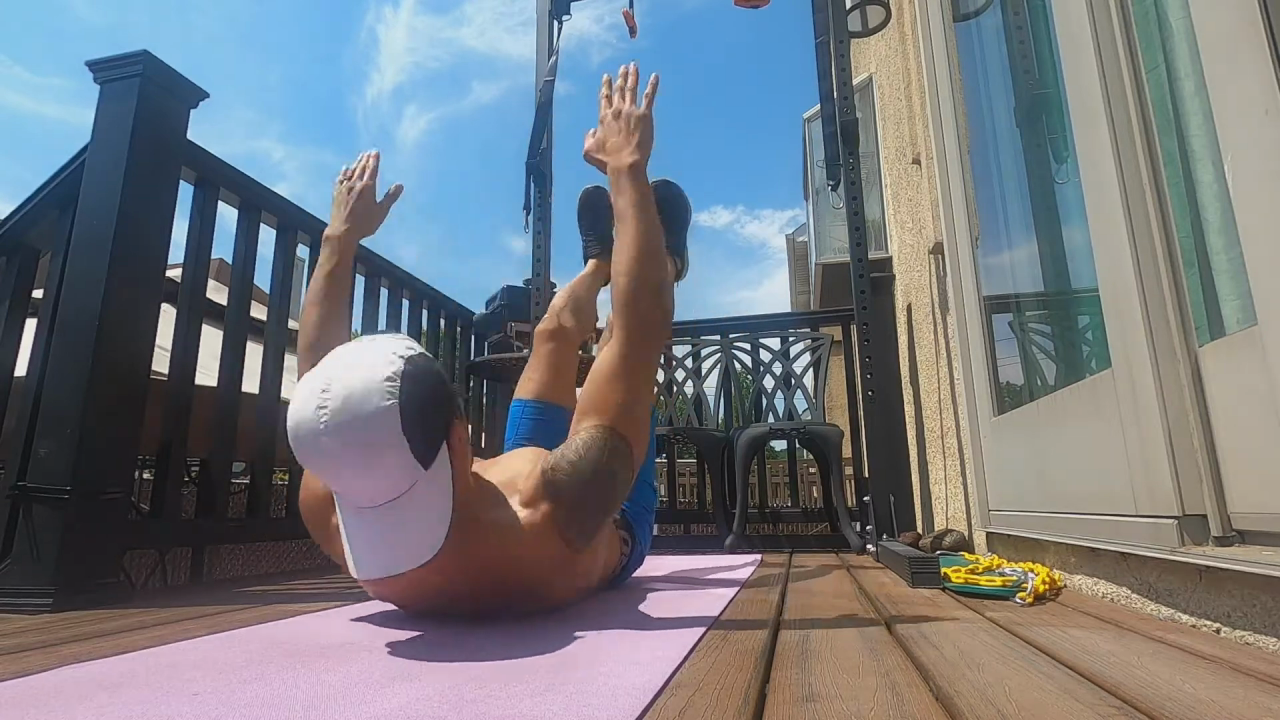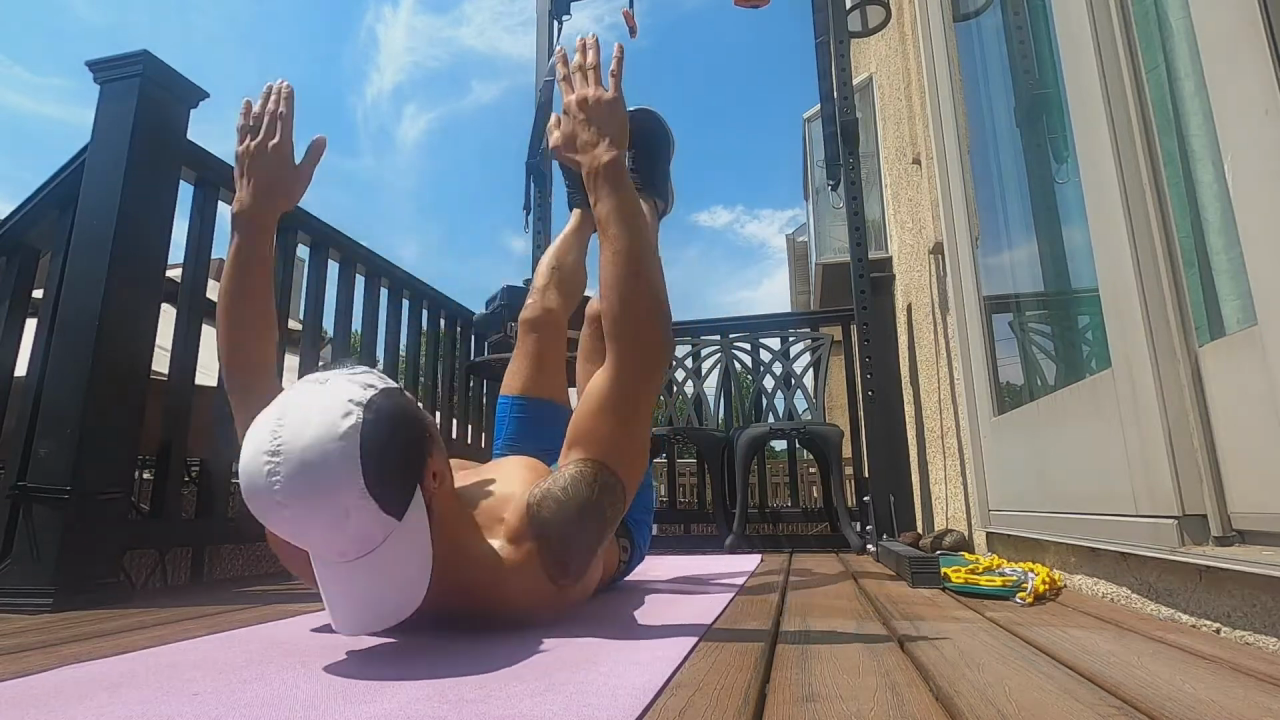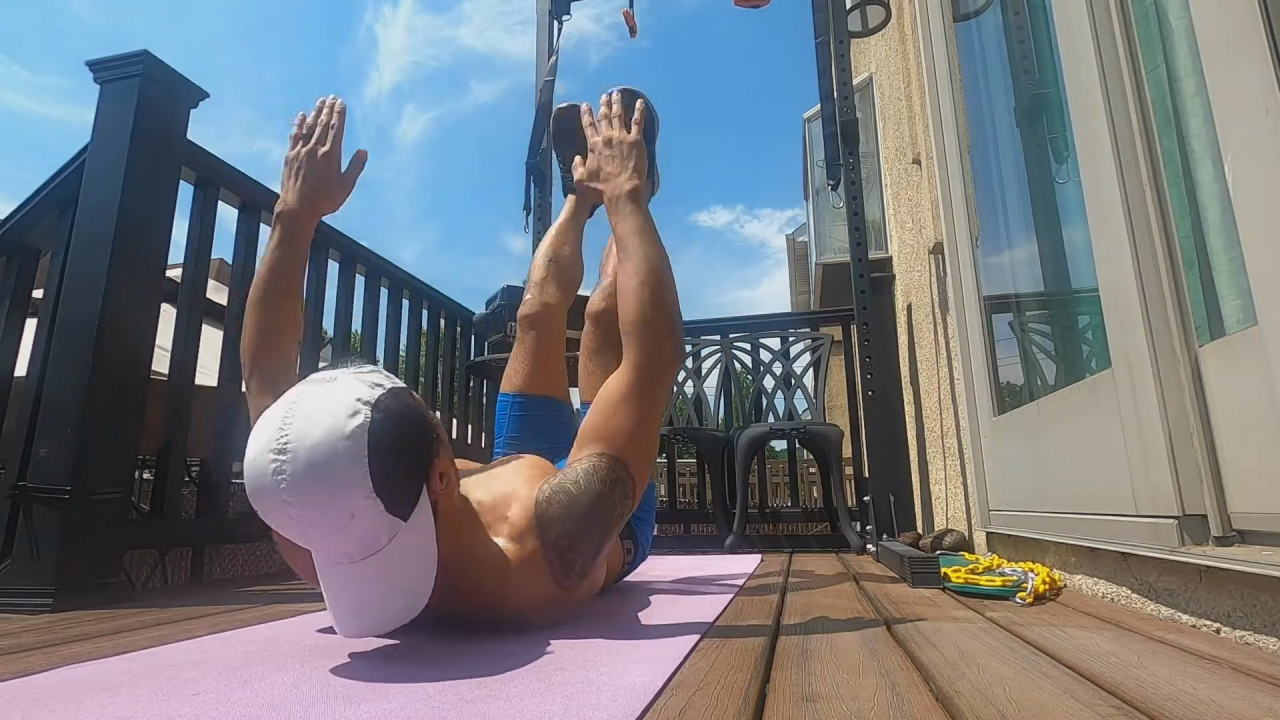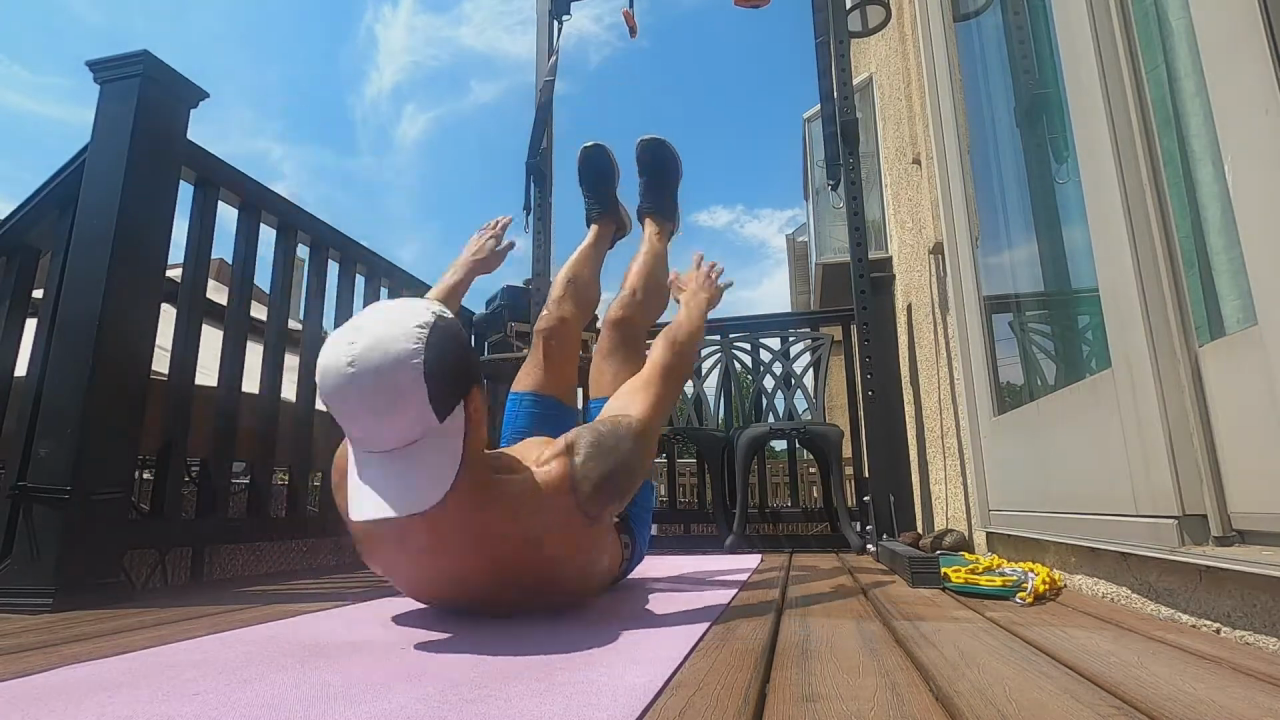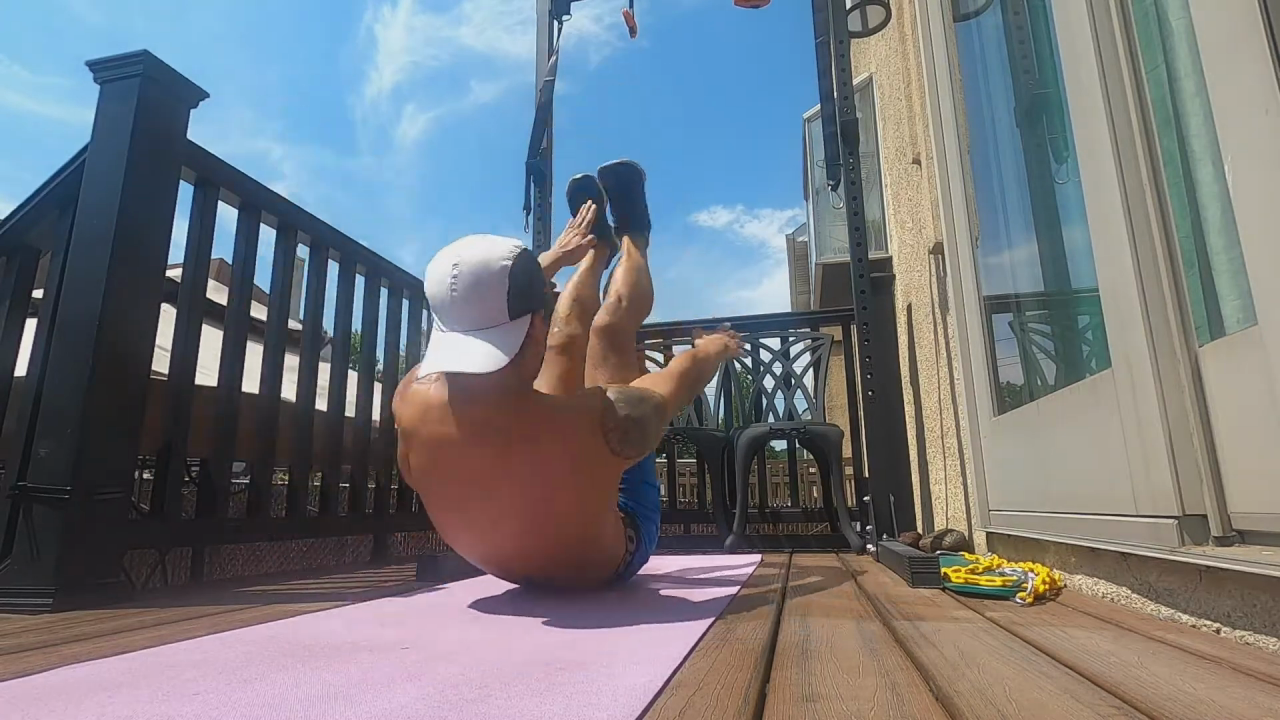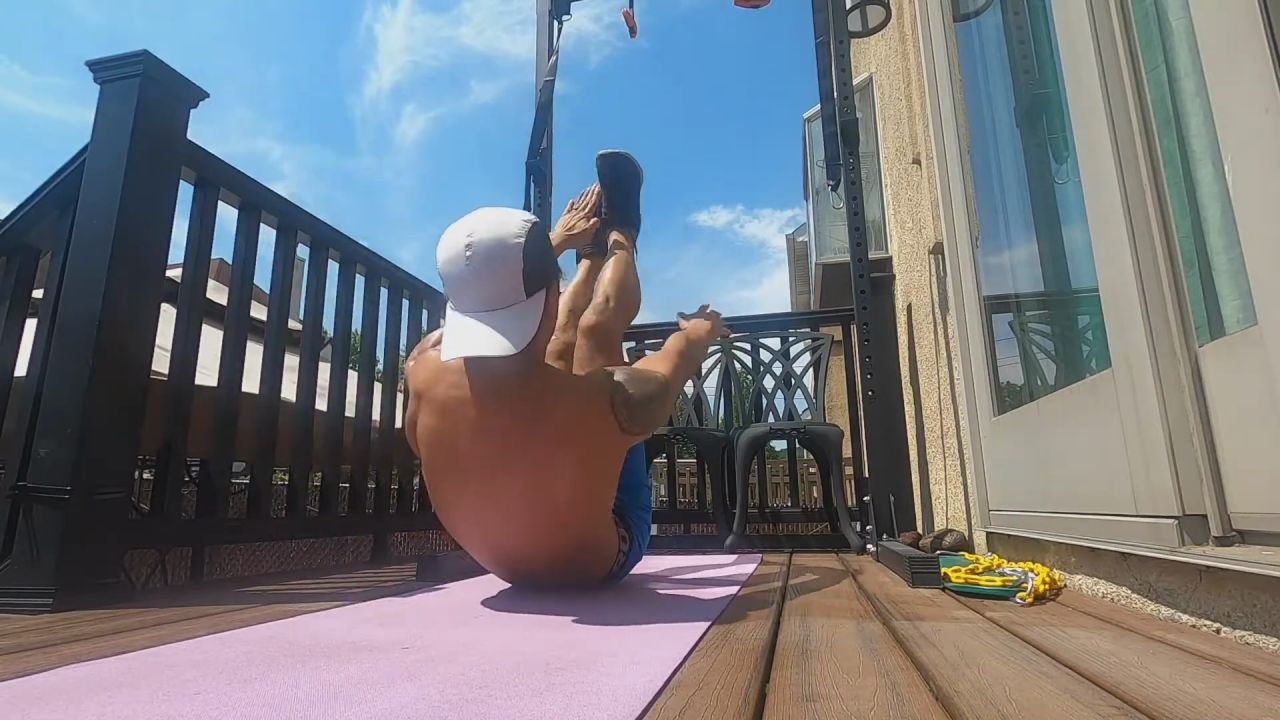
dt=0.2s
person 1, frame 1
left shoulder: (332, 522)
right shoulder: (553, 527)
left elbow: (316, 359)
right elbow: (639, 335)
left wrist: (339, 240)
right wrist: (629, 170)
right hip: (612, 540)
left knee: (556, 329)
right knee: (624, 331)
left ankle: (601, 261)
right ankle: (664, 260)
person 1, frame 2
left shoulder: (303, 537)
right shoulder: (543, 553)
left elbow: (244, 373)
right elbow: (645, 348)
left wrist: (255, 211)
right wrist: (607, 165)
right hip: (609, 537)
left knee: (543, 315)
right knee: (605, 320)
left ankle: (585, 211)
right ankle: (643, 199)
person 1, frame 3
left shoulder: (308, 542)
right shoulder: (553, 550)
left elbow: (264, 370)
right elbow: (652, 355)
left wrist: (292, 219)
right wrist: (631, 199)
left hip: (507, 504)
right hip: (604, 548)
left knee: (538, 311)
right knee: (606, 312)
left ankle: (582, 197)
right ankle: (620, 195)
person 1, frame 4
left shoulder: (354, 473)
right shoulder: (567, 487)
left elbow: (390, 356)
right elbow: (663, 372)
left wrist: (461, 273)
right wrist: (695, 306)
right hip: (605, 547)
left knee: (554, 326)
right knee: (623, 322)
left ankle: (604, 227)
right ankle: (656, 225)
person 1, frame 5
left shoulder: (414, 399)
right shoulder: (596, 420)
left elbow: (473, 309)
right elbow: (681, 377)
left wrist: (550, 261)
right wrist: (717, 347)
right hip: (607, 559)
left knee: (568, 344)
right knee: (610, 328)
left ankle: (598, 249)
right ankle: (630, 239)
person 1, frame 6
left shoulder: (428, 366)
right shoulder: (607, 399)
left elbow: (486, 292)
right elbow: (677, 354)
left wrist: (552, 243)
right wrist: (702, 332)
right hip: (599, 563)
left knee: (567, 340)
right knee: (594, 328)
left ankle: (595, 256)
right ankle: (618, 241)
